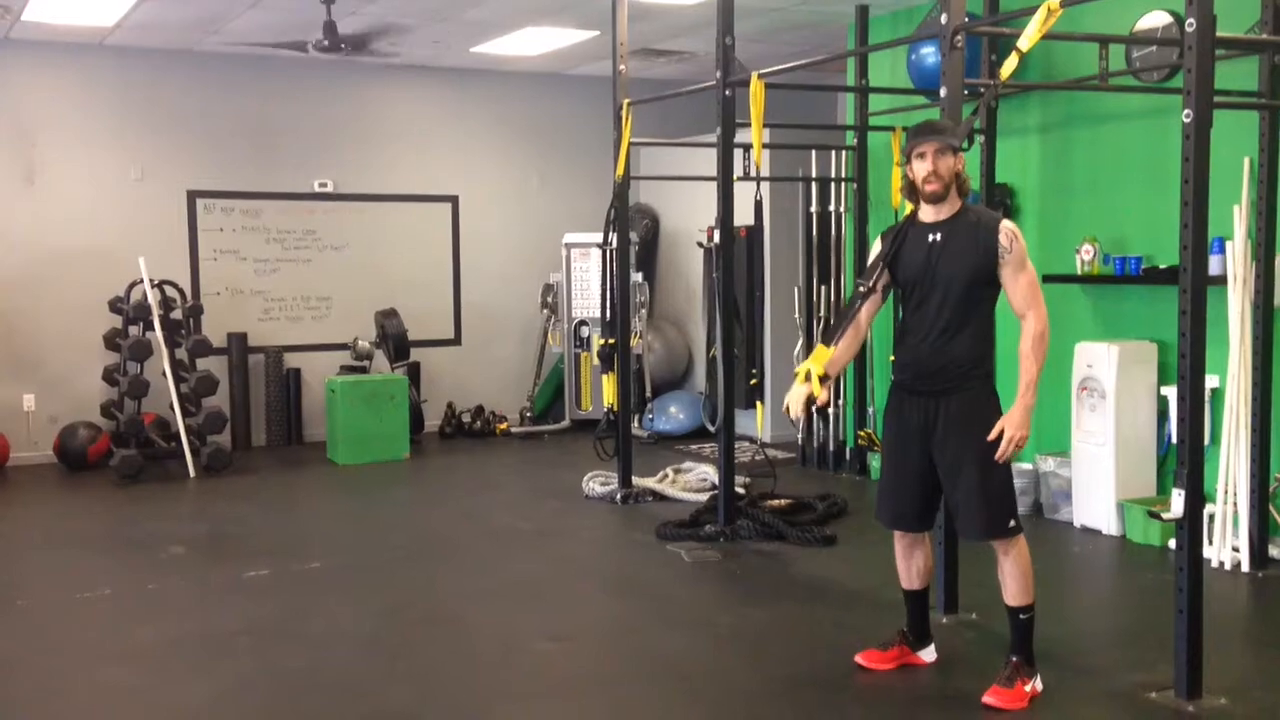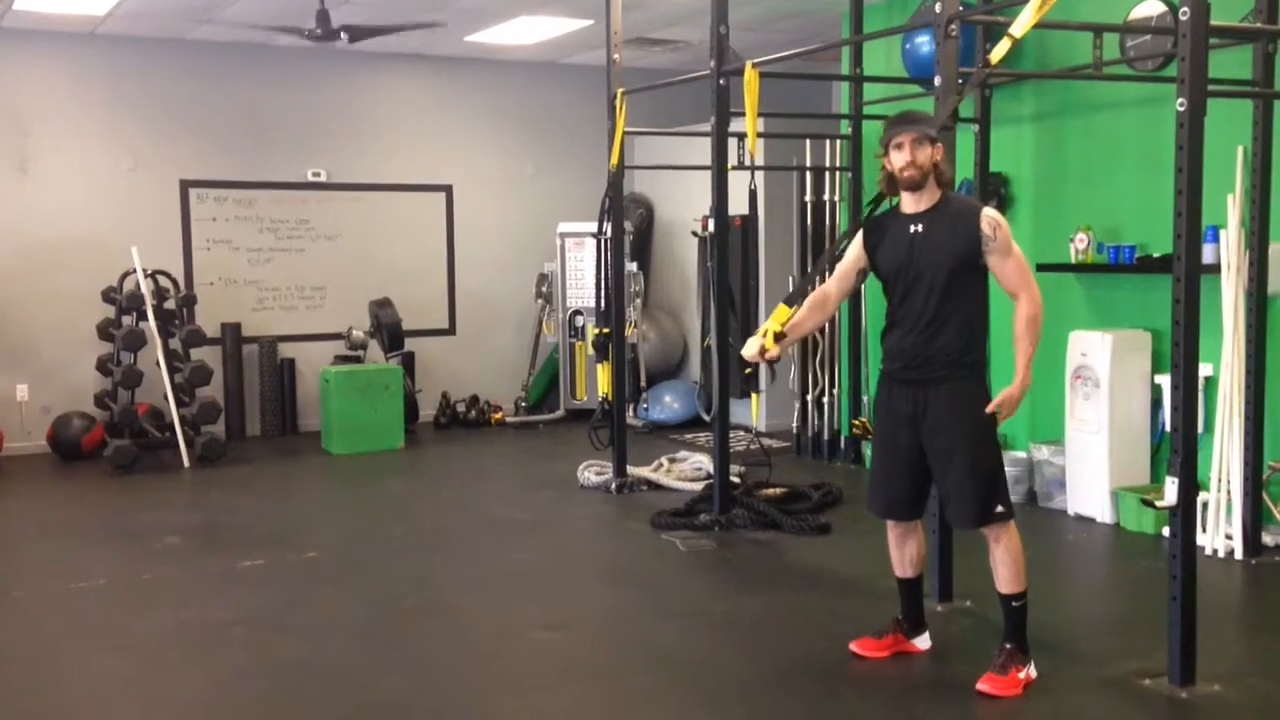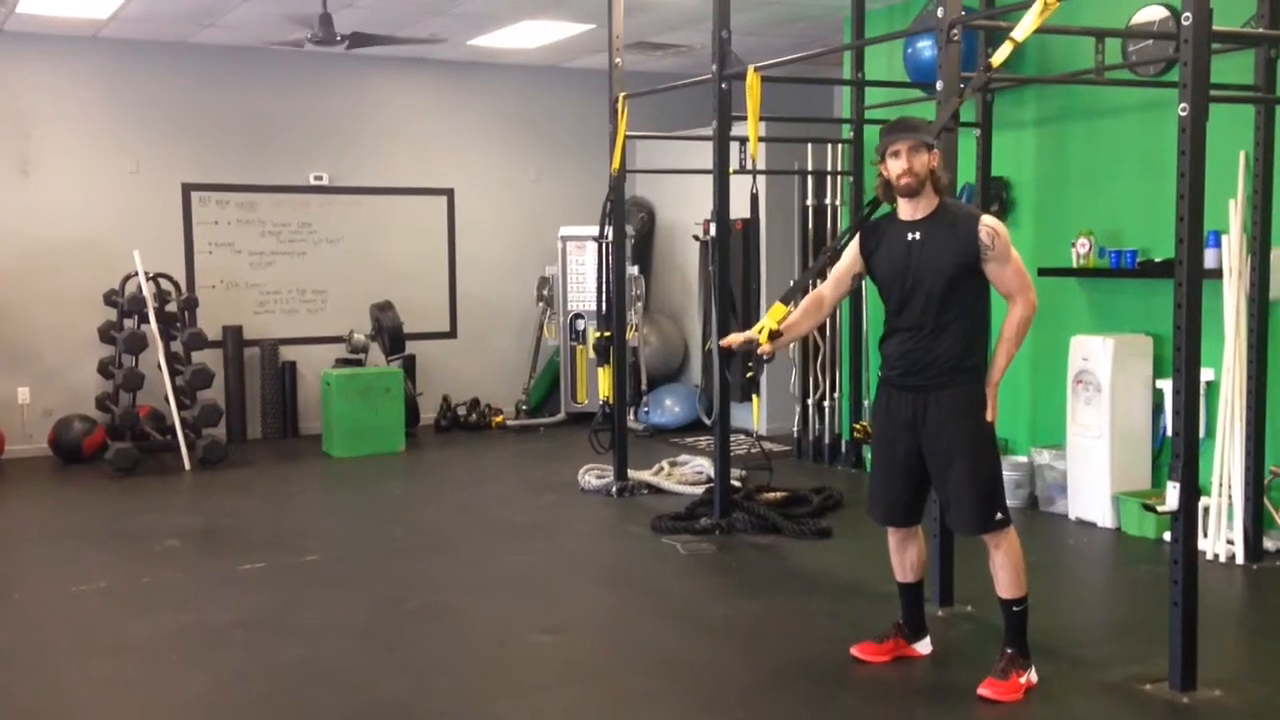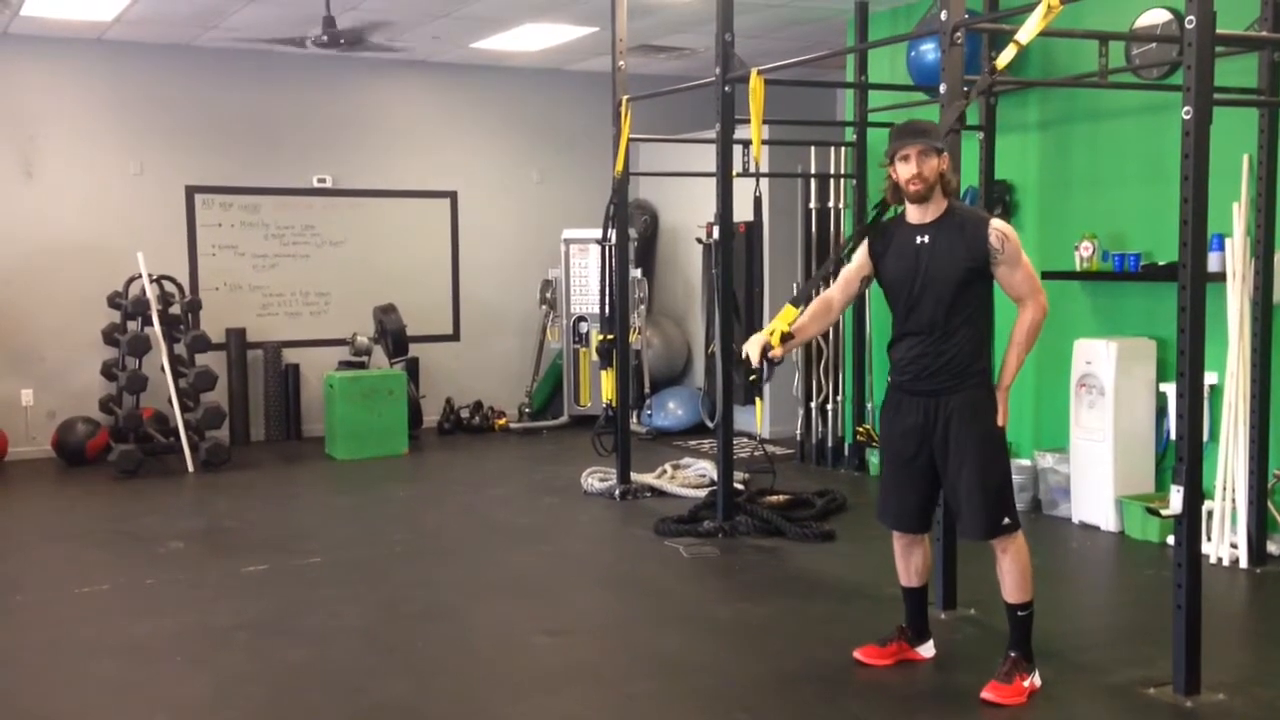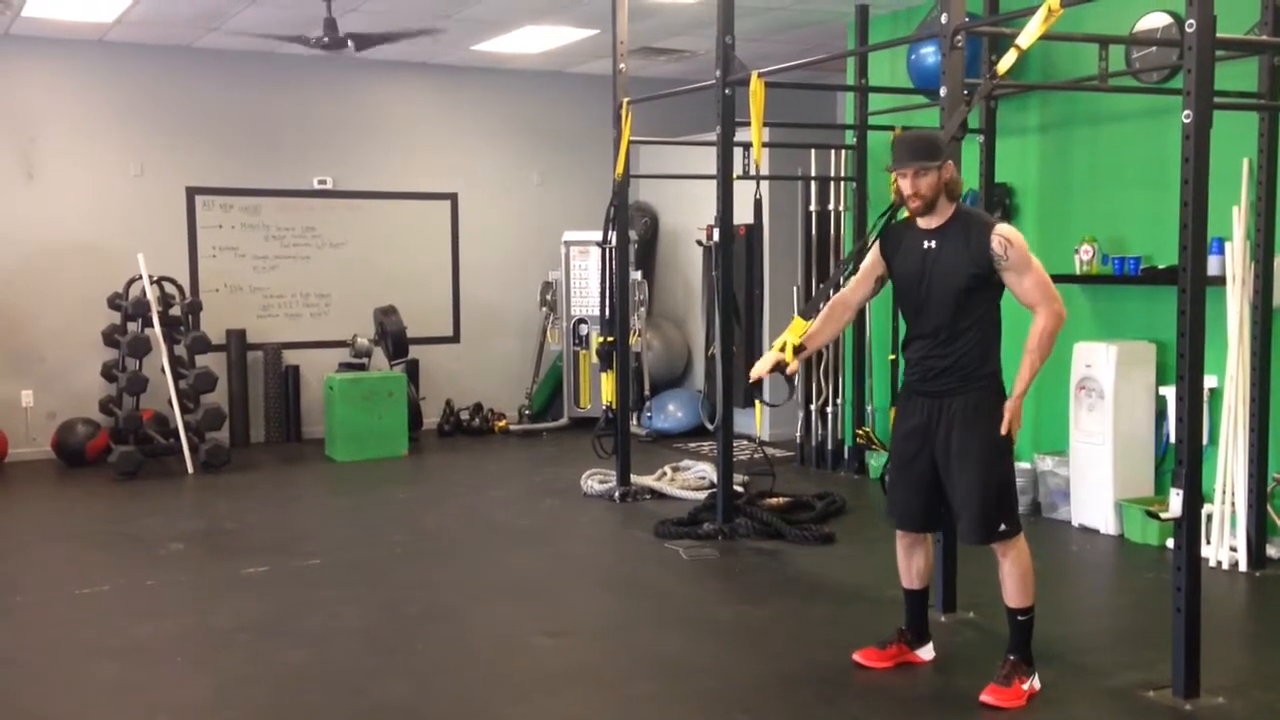
dt=0.4s
person 1, frame 1
left shoulder: (996, 233)
right shoulder: (894, 240)
left elbow: (1033, 316)
right elbow: (860, 315)
left wrist: (1024, 403)
right wrist: (817, 376)
left hip: (969, 403)
right hip: (907, 401)
left knee: (1002, 531)
right knee: (906, 525)
left ankle: (1023, 663)
right ankle: (917, 639)
person 1, frame 2
left shoulder: (978, 221)
right shoulder: (875, 232)
left elbow: (1026, 296)
right elbow: (830, 293)
left wrist: (1020, 378)
right wrist: (778, 336)
left hip: (958, 391)
right hip: (896, 390)
left knee: (992, 517)
right knee: (897, 513)
left ankle: (1017, 650)
right ankle: (911, 626)
person 1, frame 3
left shoulder: (976, 229)
right shoulder: (871, 237)
left elbow: (1023, 300)
right elbow: (825, 296)
left wrist: (991, 380)
right wrist: (771, 337)
left hip: (958, 397)
right hip: (895, 396)
left knee: (991, 523)
right knee: (898, 519)
left ankle: (1017, 655)
right ankle: (913, 631)
person 1, frame 4
left shoulder: (986, 233)
right shoulder: (879, 240)
left elbow: (1033, 303)
right elbow: (833, 299)
left wrist: (1002, 384)
right wrist: (781, 337)
left hip: (968, 402)
right hip: (904, 400)
left knee: (1000, 529)
right knee: (904, 524)
left ankle: (1021, 659)
right ankle: (916, 635)
person 1, frame 5
left shoulder: (991, 237)
right shoulder: (891, 241)
left elbow: (1049, 309)
right elbow: (847, 301)
left wrist: (1018, 393)
right wrist: (795, 349)
left hip: (974, 404)
right hip: (915, 402)
left knee: (1001, 532)
right knee: (909, 525)
left ankle: (1021, 662)
right ankle: (915, 636)
